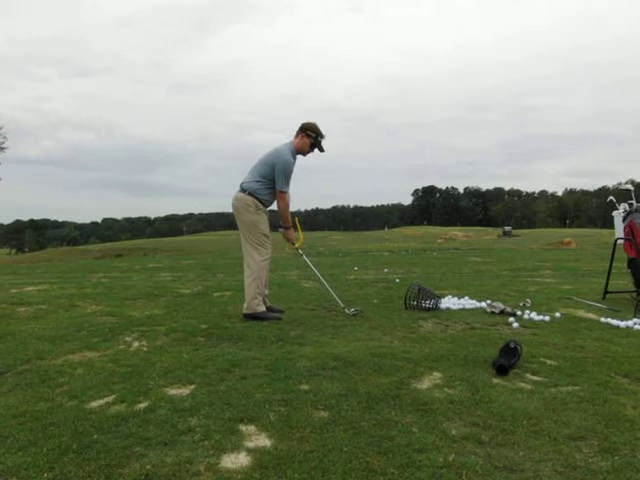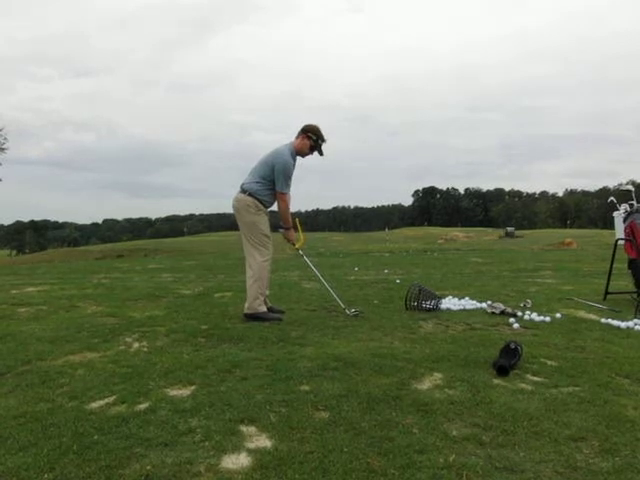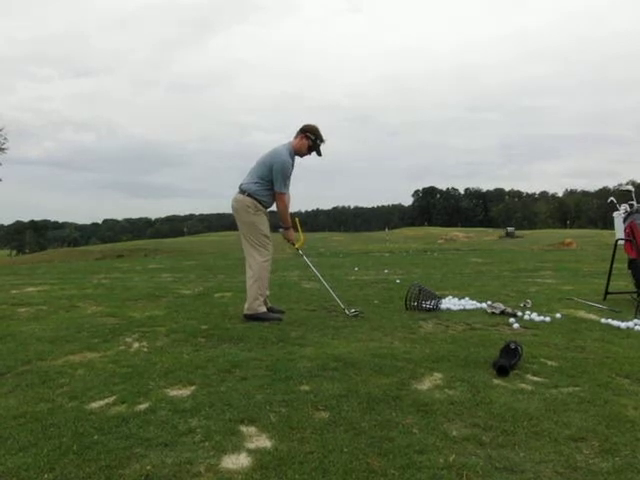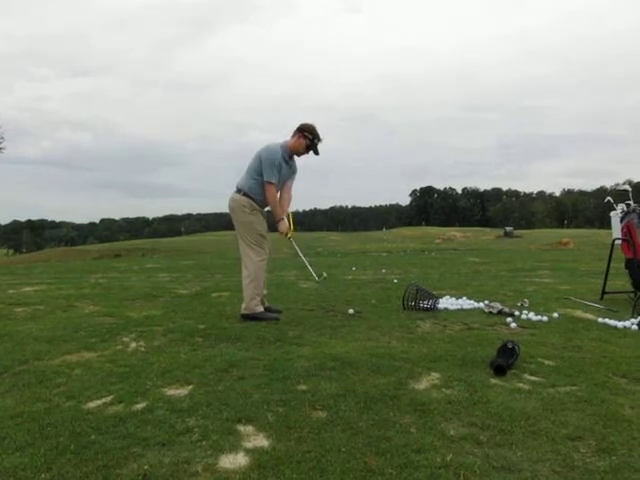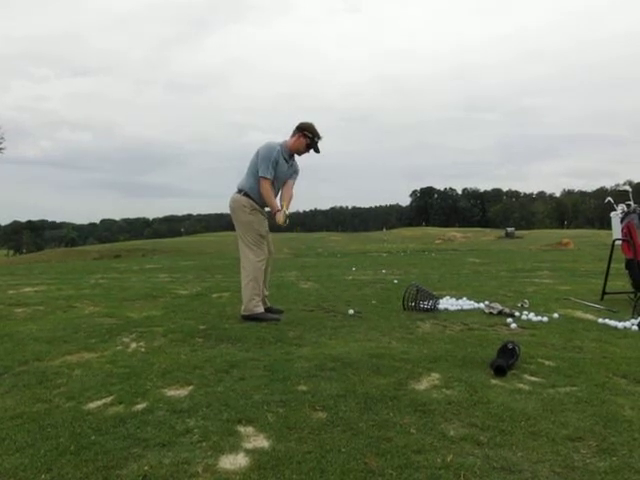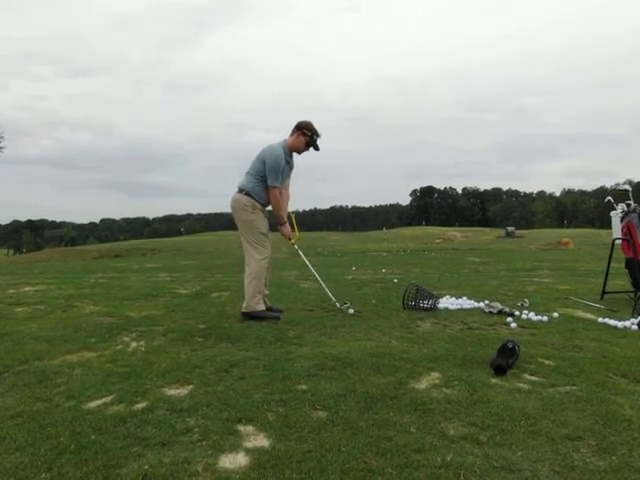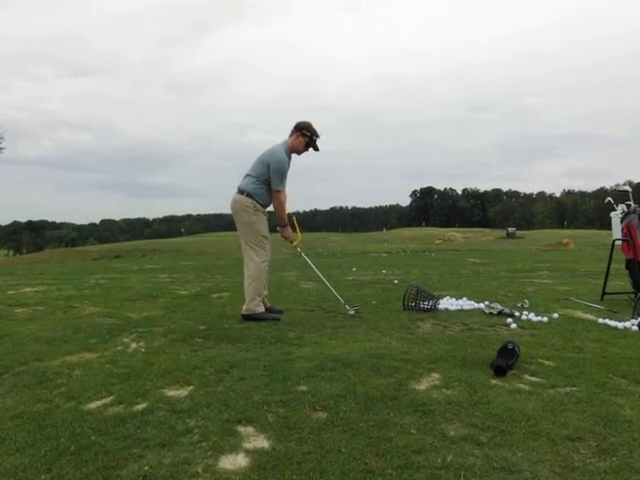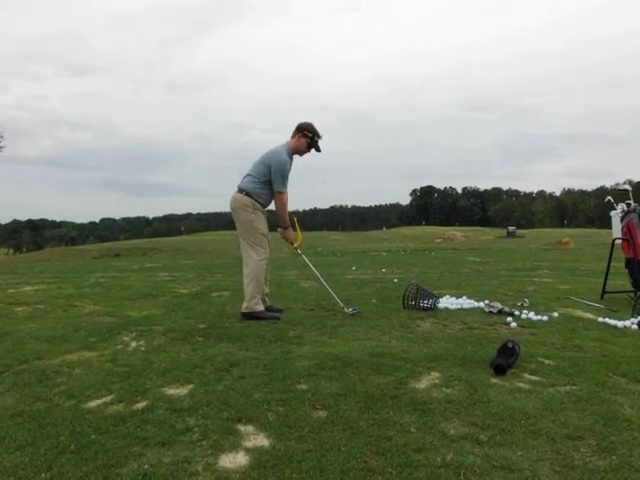
dt=0.3s
person 1, frame 1
left shoulder: (286, 154)
right shoulder: (285, 158)
left elbow: (283, 194)
right elbow: (281, 198)
left wrist: (285, 224)
right wrist: (288, 227)
left hip: (252, 204)
right hip: (249, 204)
left knee: (261, 254)
right knee: (258, 255)
left ankle: (261, 302)
right ankle: (253, 307)
person 1, frame 2
left shoulder: (287, 156)
right shoulder: (284, 159)
left elbow: (284, 195)
right elbow: (282, 199)
left wrist: (287, 224)
right wrist: (288, 228)
left hip: (252, 204)
right hip: (250, 205)
left knee: (262, 254)
right knee: (260, 255)
left ankle: (261, 303)
right ankle: (254, 307)
person 1, frame 3
left shoulder: (287, 157)
right shoulder: (282, 158)
left elbow: (284, 193)
right elbow: (280, 198)
left wrist: (287, 224)
right wrist: (287, 227)
left hip: (253, 205)
right hip: (249, 205)
left knee: (262, 254)
right knee: (260, 255)
left ankle: (261, 303)
right ankle: (254, 308)
person 1, frame 4
left shoulder: (291, 164)
right shoulder: (273, 153)
left elbow: (286, 192)
right elbow: (269, 190)
left wrist: (285, 218)
right wrist: (280, 220)
left hip: (253, 206)
right hip: (245, 204)
left knee: (261, 253)
right knee: (255, 255)
left ankle: (258, 302)
right ankle: (251, 308)
person 1, frame 5
left shoulder: (293, 165)
right shoulder: (271, 150)
left elbow: (287, 190)
right elbow: (265, 185)
left wrist: (283, 210)
right wrist: (277, 212)
left hip: (256, 207)
right hip: (245, 204)
left knee: (265, 254)
right knee: (254, 256)
left ankle: (260, 303)
right ankle: (251, 309)
person 1, frame 6
left shoulder: (289, 160)
right shoulder: (275, 154)
left elbow: (284, 191)
right elbow: (273, 193)
left wrist: (286, 219)
right wrist: (283, 223)
left hip: (255, 205)
right hip: (247, 204)
left knee: (264, 254)
right knee: (259, 254)
left ankle: (260, 302)
right ankle: (252, 306)
person 1, frame 7
left shoulder: (283, 155)
right shoulder: (279, 157)
left elbow: (281, 193)
right elbow: (277, 196)
left wrist: (284, 222)
right wrist: (284, 225)
left hip: (251, 205)
right hip: (248, 205)
left knee: (261, 255)
right knee: (258, 256)
left ankle: (259, 303)
right ankle: (252, 308)
person 1, frame 8
left shoulder: (284, 155)
right shoulder: (281, 158)
left elbow: (282, 194)
right elbow: (279, 198)
left wrist: (285, 224)
right wrist: (286, 227)
left hip: (250, 204)
right hip: (247, 204)
left knee: (261, 253)
right knee: (257, 254)
left ankle: (260, 301)
right ankle: (252, 307)
